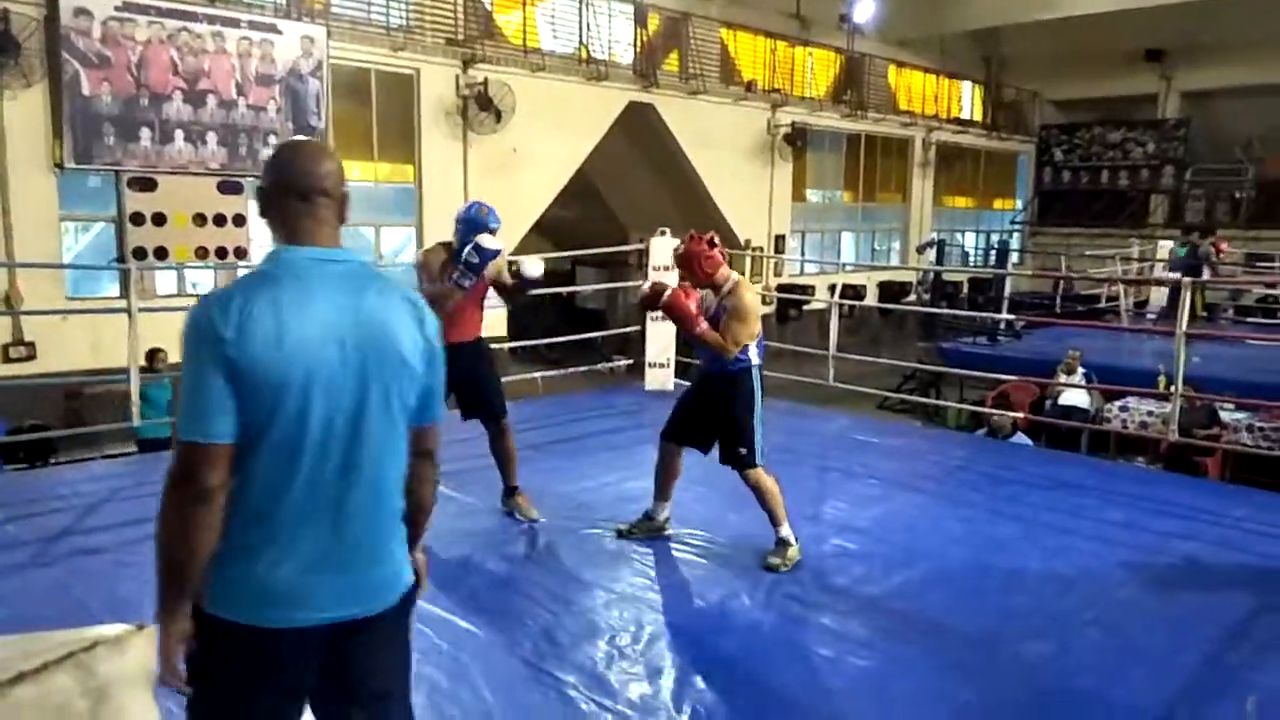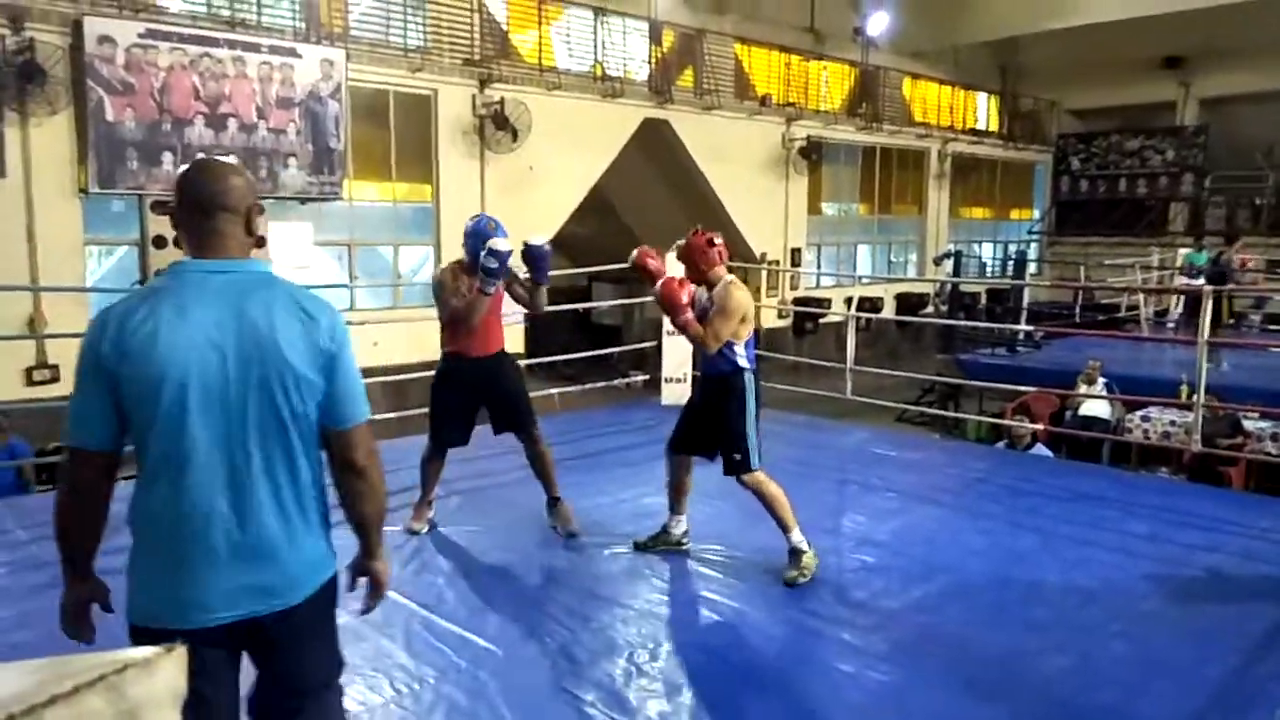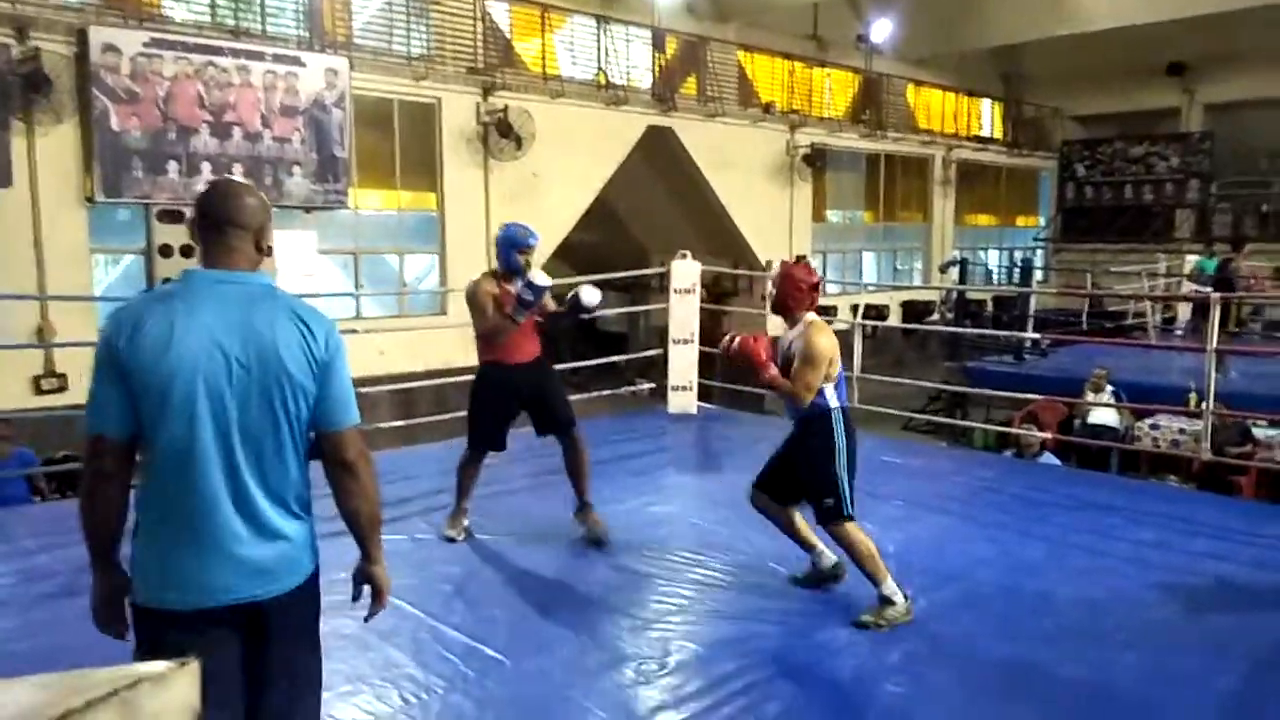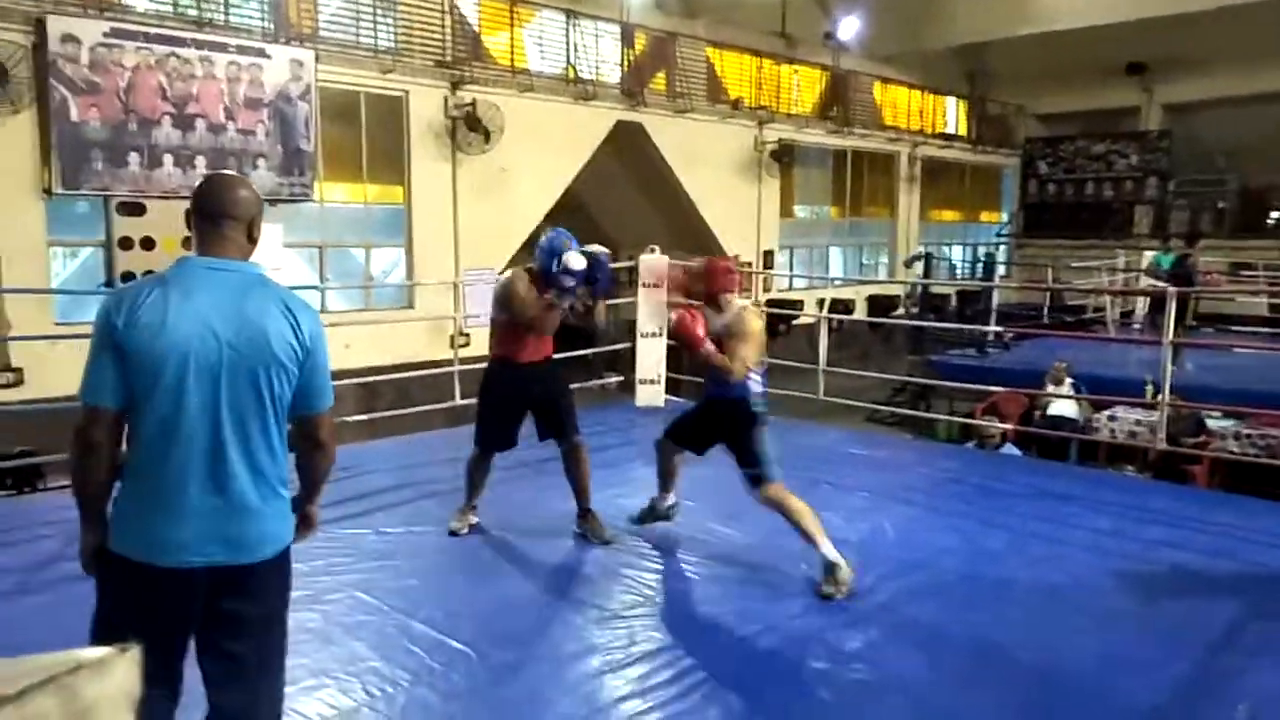
dt=0.5s
person 1, frame 1
left shoulder: (228, 314)
right shoulder: (409, 310)
left elbow: (202, 483)
left wrist: (174, 609)
right wrist: (411, 542)
left hip: (257, 599)
right hip: (376, 585)
person 1, frame 2
left shoulder: (118, 327)
right shoulder: (313, 317)
left elbow: (87, 478)
right elbow: (356, 460)
left wrist: (78, 577)
right wrist: (372, 549)
left hip: (177, 594)
right hip: (296, 578)
person 1, frame 3
left shoulder: (132, 326)
right shoulder: (311, 329)
left elbow: (106, 467)
right elbow: (347, 459)
left wrist: (104, 568)
right wrist: (371, 554)
left hip: (178, 582)
right hip: (283, 570)
person 1, frame 4
left shoulder: (129, 307)
right shoulder: (295, 316)
left elbow: (96, 435)
right elbow: (318, 436)
left wrist: (92, 521)
right wrist: (307, 497)
left hip: (149, 543)
right hip: (255, 541)
person 2, frame 1
left shoulder: (743, 296)
right shoulder: (708, 291)
left elbow: (728, 349)
right elbow: (698, 332)
left wrist: (693, 321)
right wrist: (672, 306)
left hip: (738, 383)
right hip: (710, 377)
left knee: (750, 470)
right knee: (669, 443)
left ankle: (787, 539)
right ankle: (657, 517)
person 2, frame 2
left shoulder: (733, 295)
right shoulder: (706, 290)
left elbow: (709, 345)
right elbow: (690, 320)
left wrist: (680, 311)
right wrist: (657, 276)
left hip: (734, 387)
right hip: (710, 383)
left knee: (748, 474)
right knee: (678, 455)
left ankle: (800, 547)
right ankle: (675, 531)
person 2, frame 3
left shoulder: (815, 337)
right shoulder: (794, 333)
left elbow: (802, 396)
right elbow: (787, 377)
left wrist: (763, 367)
right wrist: (753, 356)
left hip: (828, 431)
right hip: (806, 429)
left knee: (838, 523)
right knee: (764, 498)
left ankle: (894, 599)
right ankle: (824, 562)
person 2, frame 4
left shoulder: (747, 320)
right shoulder: (716, 315)
left elbow: (736, 371)
left wrist: (702, 344)
left hip: (743, 409)
right hip: (716, 404)
left knee: (769, 492)
right knee: (668, 444)
left ankle: (833, 561)
right ankle: (664, 504)
person 3, frame 1
left shoulder: (491, 261)
right shoulder: (433, 257)
left elbow: (510, 294)
right elbow: (435, 304)
left wrist: (524, 280)
right wrist: (467, 273)
left hip: (471, 350)
left knee: (499, 423)
left ankle: (512, 492)
person 3, frame 2
left shoulder: (501, 271)
right shoulder: (448, 277)
left elbow: (536, 305)
right elbow: (467, 319)
left wrist: (539, 272)
right wrist: (488, 280)
left hip: (497, 363)
right hip: (459, 368)
left knee: (531, 434)
right knee: (439, 443)
left ankle: (555, 503)
right ankle: (425, 504)
person 3, frame 3
left shoulder: (533, 282)
right shoulder: (482, 288)
left elbow: (553, 317)
right elbow: (491, 337)
left wrist: (574, 308)
right wrist: (520, 309)
left hip: (536, 369)
right hip: (497, 375)
left knee: (572, 436)
right knee: (477, 449)
left ankle: (584, 509)
right ankle: (460, 511)
person 3, frame 4
left shoulder: (556, 281)
right shoulder: (515, 284)
left elbow: (593, 319)
right elbow: (542, 327)
left wrist: (597, 288)
right wrist: (564, 291)
left hip: (543, 369)
right hip: (506, 372)
left knee: (572, 441)
right knee: (486, 448)
left ankle: (585, 514)
right ankle: (469, 507)
